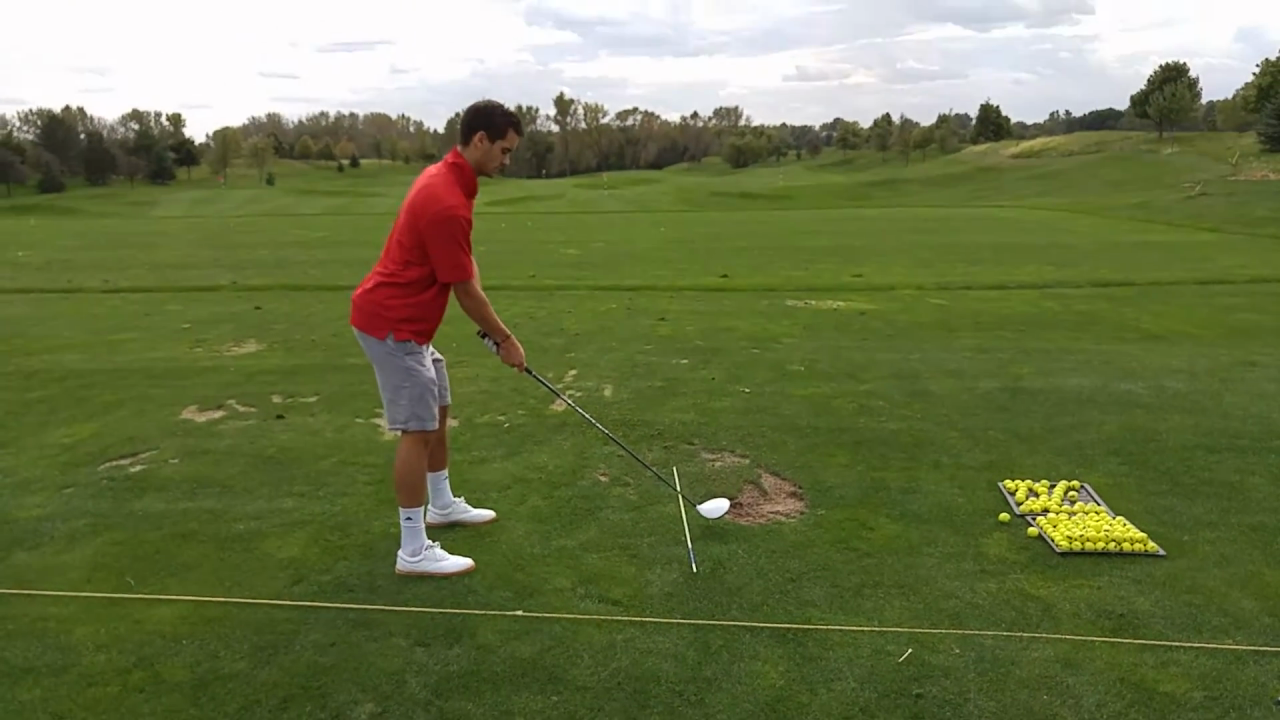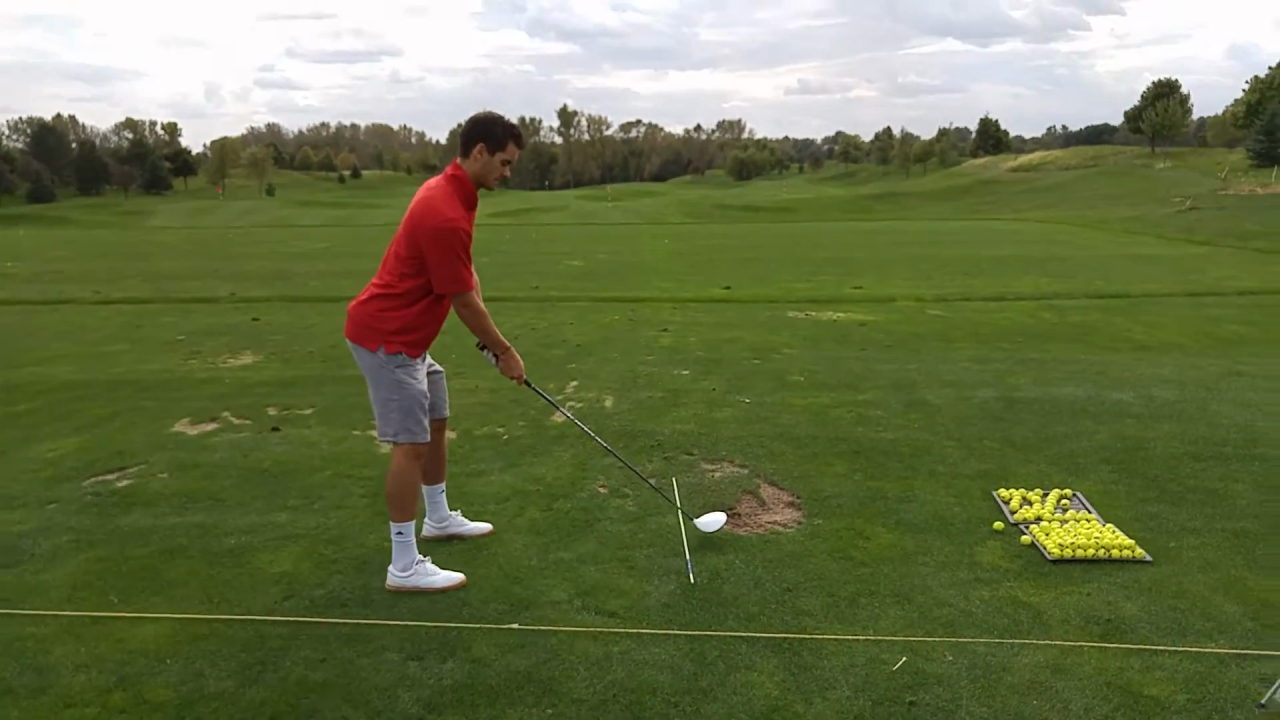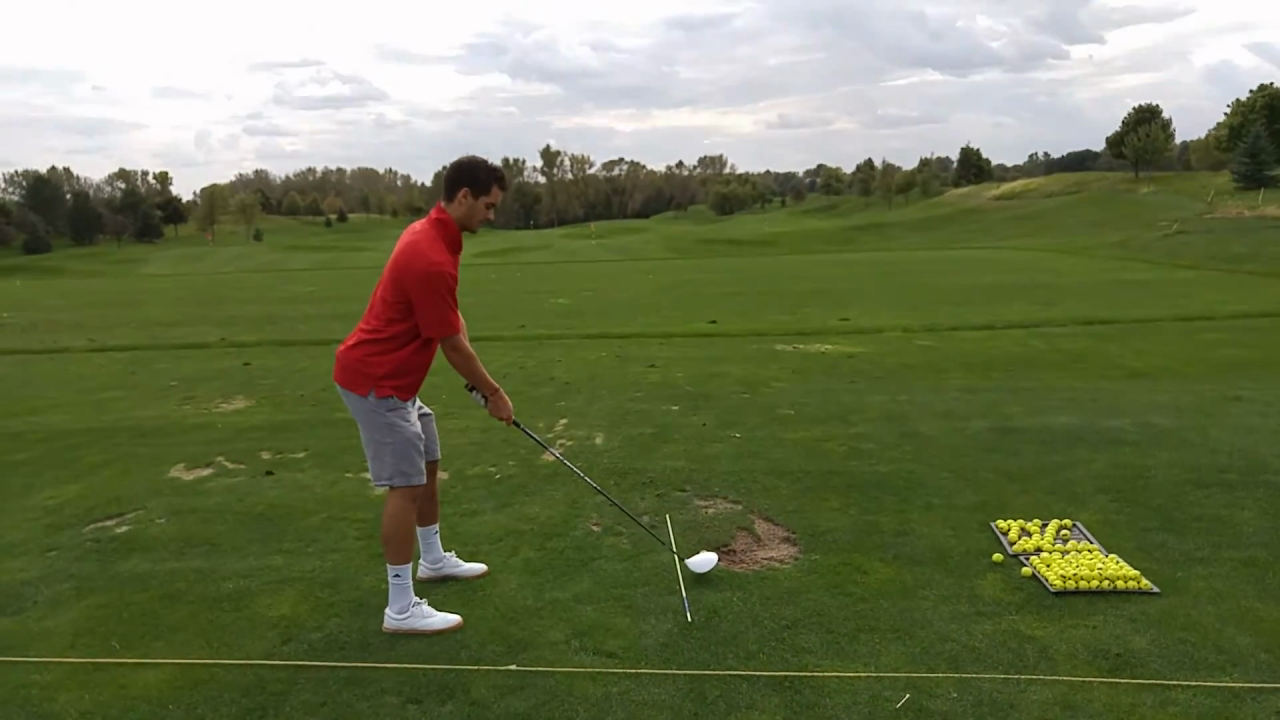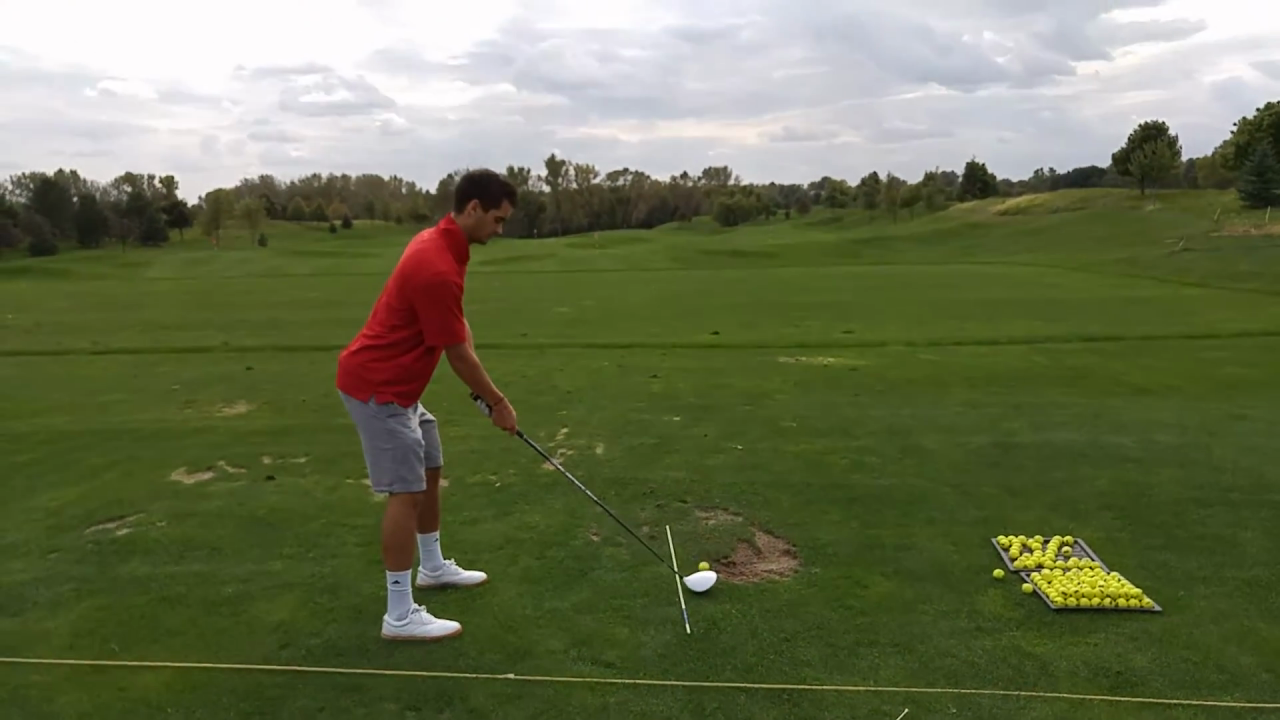
dt=0.3s
person 1, frame 1
left shoulder: (443, 174)
right shoulder: (447, 202)
left elbow: (465, 268)
right elbow: (464, 290)
left wrist: (490, 325)
right wrist: (504, 339)
left hip: (403, 318)
right hip: (391, 324)
left knee: (436, 413)
right knee: (417, 429)
left ankle: (441, 505)
right ankle: (414, 551)
person 1, frame 2
left shoulder: (448, 188)
right shoulder: (446, 215)
left elbow: (466, 276)
right elbow: (463, 301)
left wrist: (490, 338)
right wrist: (505, 351)
left hip: (402, 332)
right hip: (386, 337)
left knee: (434, 425)
right knee: (410, 442)
left ankle: (439, 517)
right ankle: (403, 566)
person 1, frame 3
left shoulder: (431, 232)
right shoulder: (431, 259)
left elbow: (452, 320)
right elbow: (452, 345)
left wrist: (479, 380)
right wrist: (493, 393)
left hip: (391, 376)
right hip: (375, 381)
left knee: (427, 467)
right knee: (405, 486)
left ankle: (434, 559)
right ankle: (401, 608)
person 1, frame 4
left shoulder: (440, 241)
right shoulder: (438, 268)
left elbow: (458, 326)
right elbow: (457, 354)
left wrist: (483, 388)
right wrist: (498, 402)
left hip: (394, 381)
right hip: (376, 387)
left knee: (428, 473)
right knee: (406, 492)
left ankle: (433, 566)
right ankle: (399, 615)
